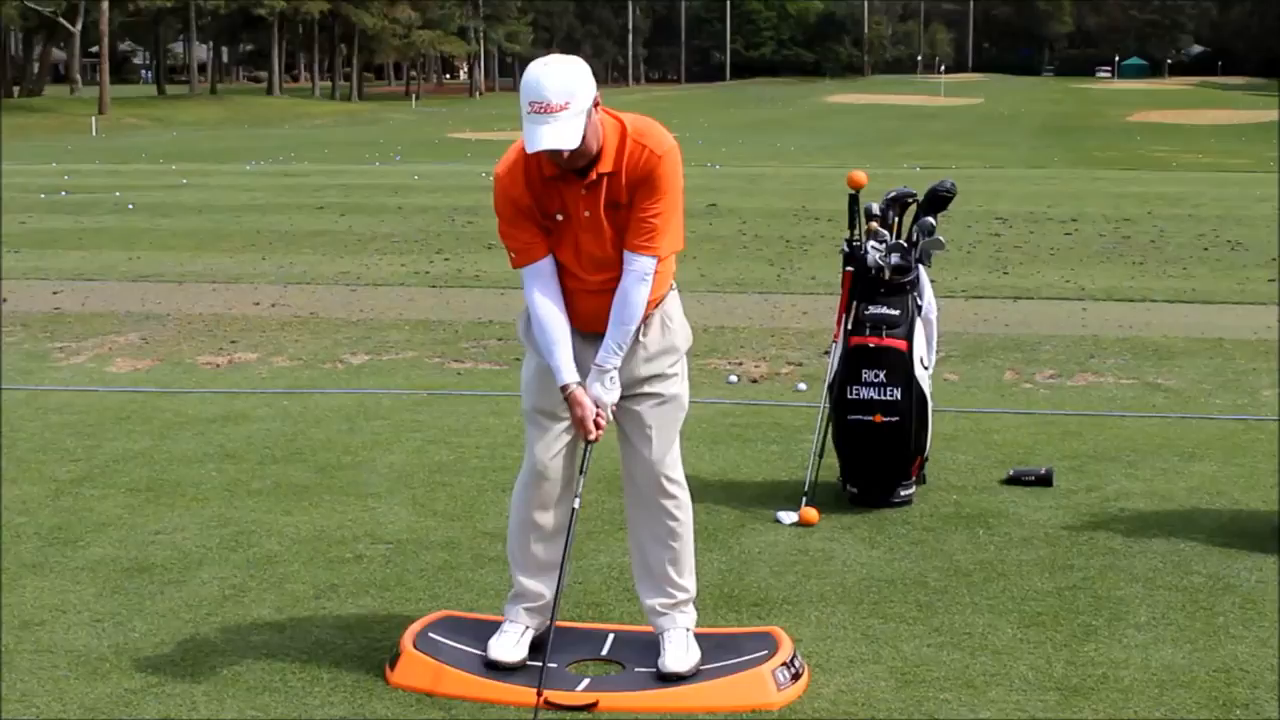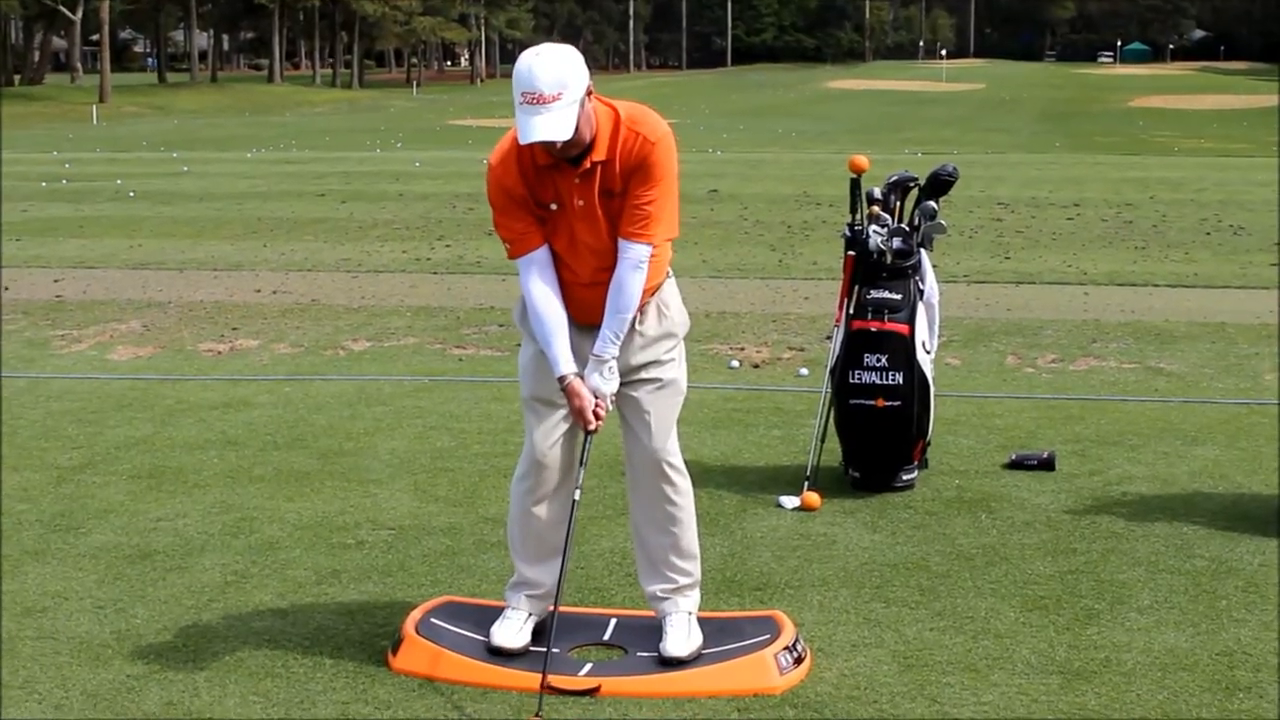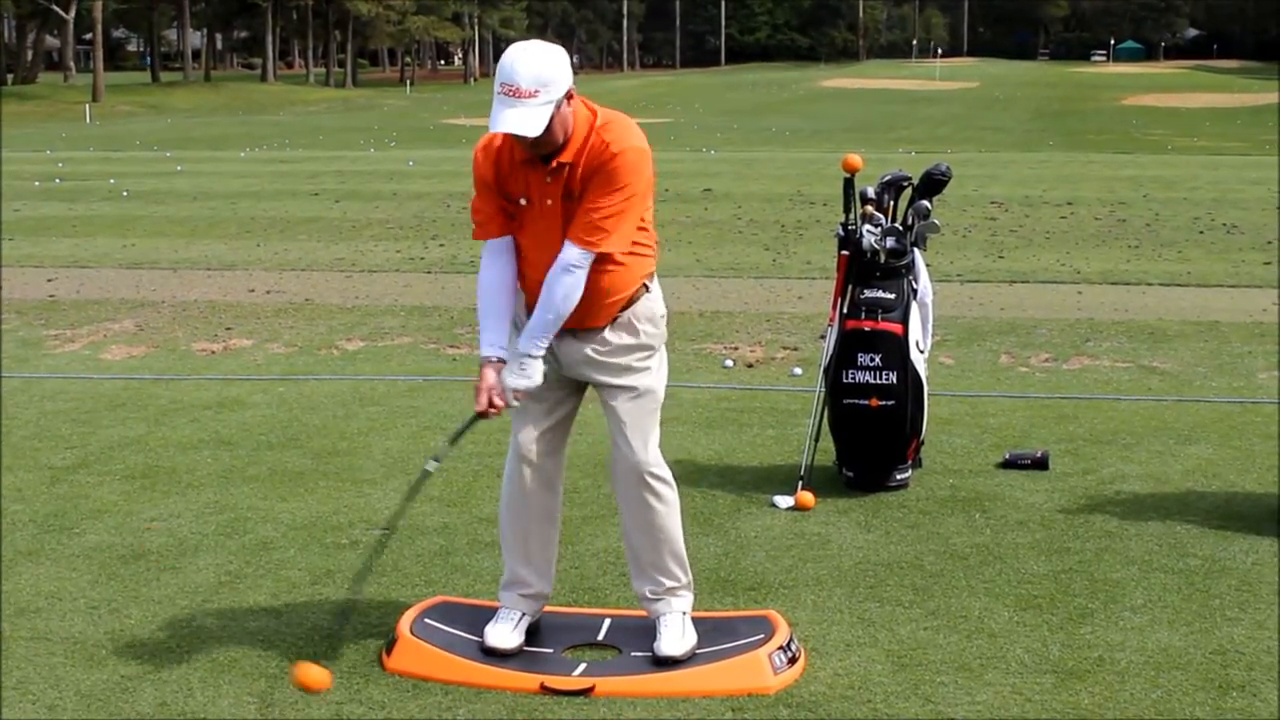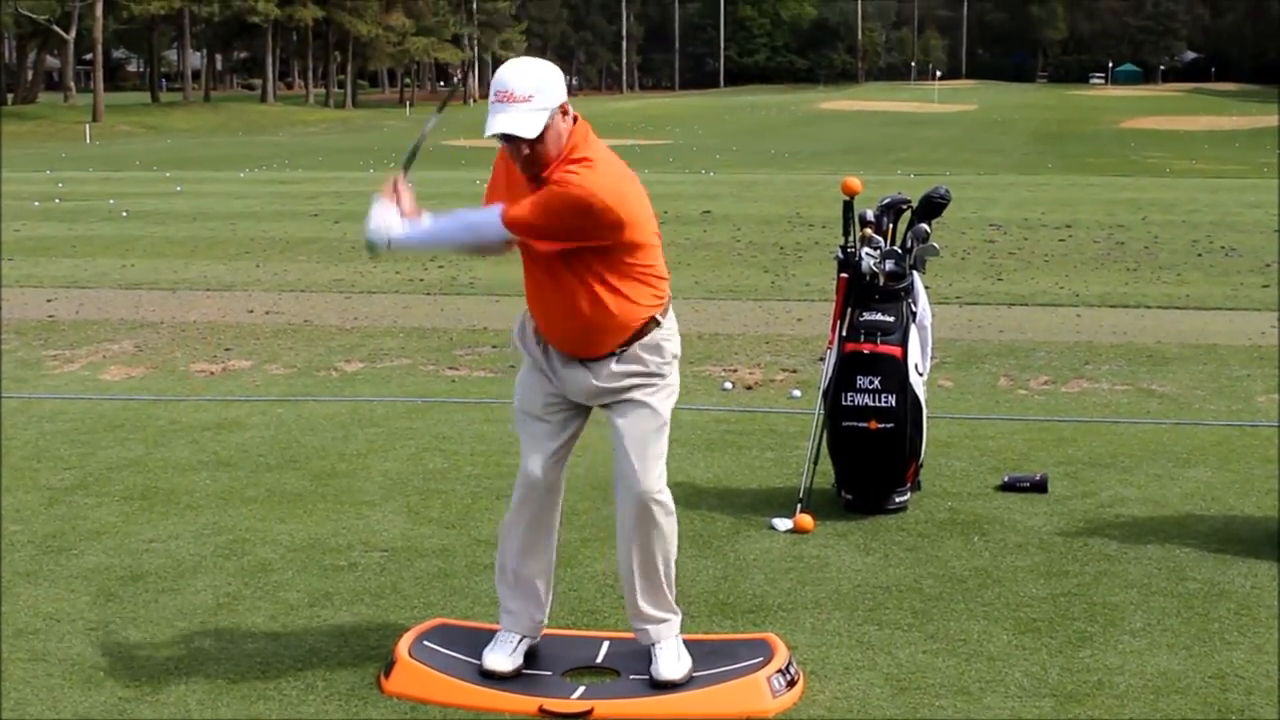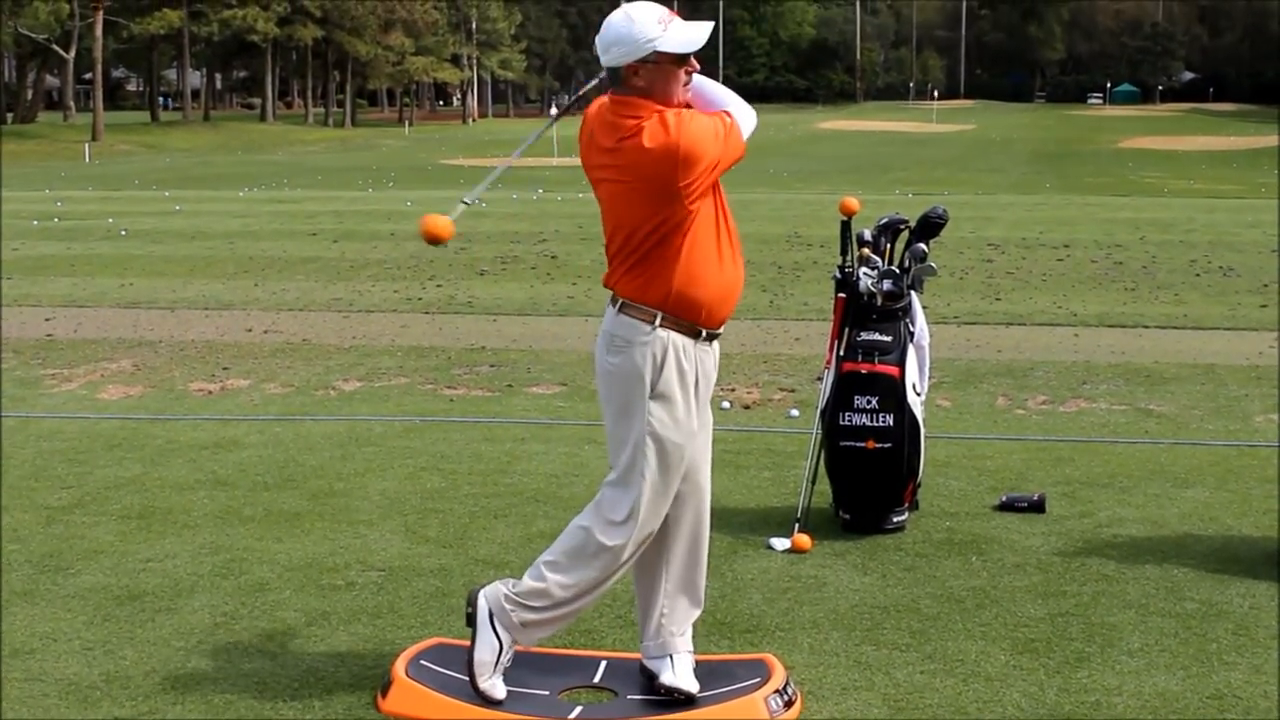
dt=1s
person 1, frame 1
left shoulder: (652, 151)
right shoulder: (514, 176)
left elbow: (640, 272)
right elbow: (540, 285)
left wrist: (607, 371)
right wrist: (571, 382)
left hip: (645, 328)
right hip: (561, 331)
left knee: (656, 474)
right knee: (543, 471)
left ankle: (673, 617)
right ankle: (526, 612)
person 1, frame 2
left shoulder: (646, 138)
right shoulder: (507, 166)
left elbow: (634, 260)
right elbow: (536, 275)
left wrist: (605, 361)
right wrist: (567, 374)
left hip: (643, 317)
right hip: (555, 320)
left knee: (656, 458)
right knee: (541, 458)
left ankle: (677, 602)
right ankle: (527, 599)
person 1, frame 3
left shoulder: (619, 151)
right shoulder: (494, 153)
left elbow: (574, 263)
right elbow: (496, 258)
left wrist: (528, 354)
right wrist: (492, 356)
left hip: (621, 326)
right hip: (535, 323)
left knee: (639, 465)
right knee: (528, 460)
left ankle: (669, 602)
right ankle: (522, 599)
person 1, frame 4
left shoulder: (588, 187)
right shoulder: (518, 160)
left elbow: (490, 226)
right elbow: (487, 228)
left wrist: (396, 229)
right wrist: (409, 218)
left hip: (635, 356)
right hip: (552, 348)
left knee: (644, 490)
right knee: (534, 485)
left ankle: (659, 628)
right ankle: (519, 623)
person 1, frame 5
left shoulder: (605, 118)
right shoulder: (673, 140)
right elbow: (743, 119)
left wrist: (678, 77)
right wrist: (691, 80)
left hip: (682, 343)
right hip: (657, 348)
left knee: (685, 503)
right knee: (635, 508)
left ankle: (668, 646)
right ankle: (508, 611)
